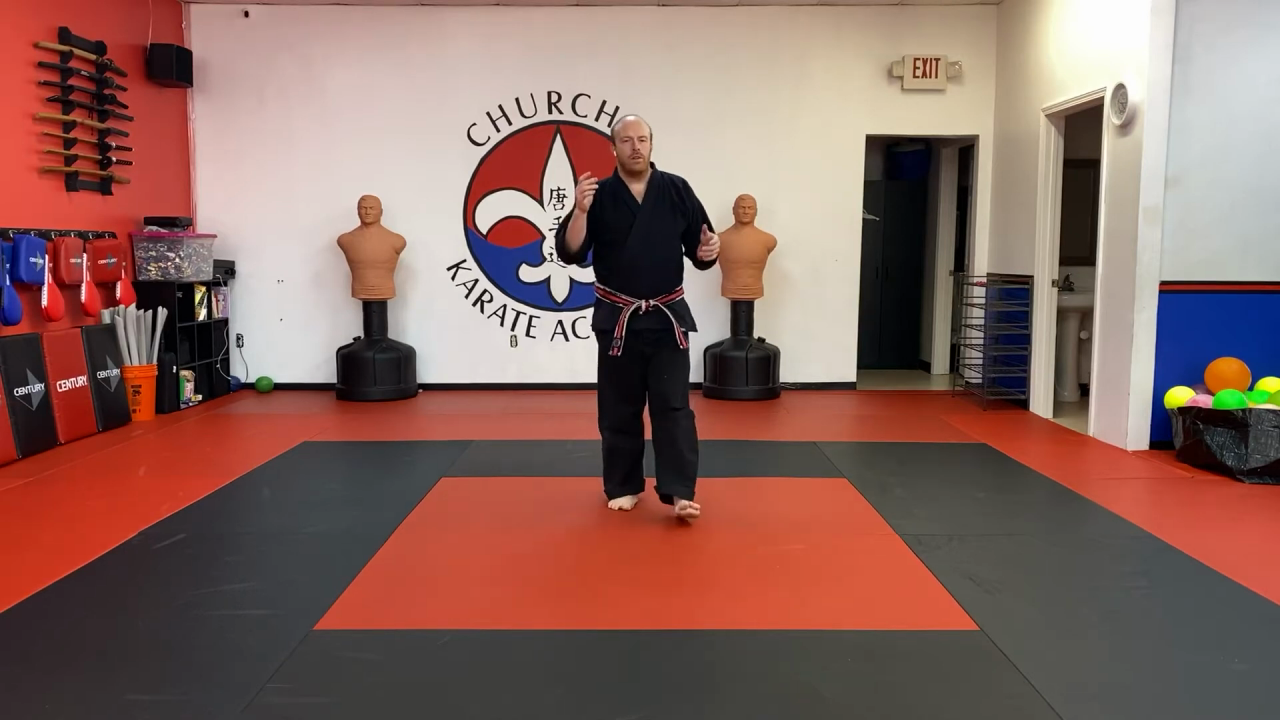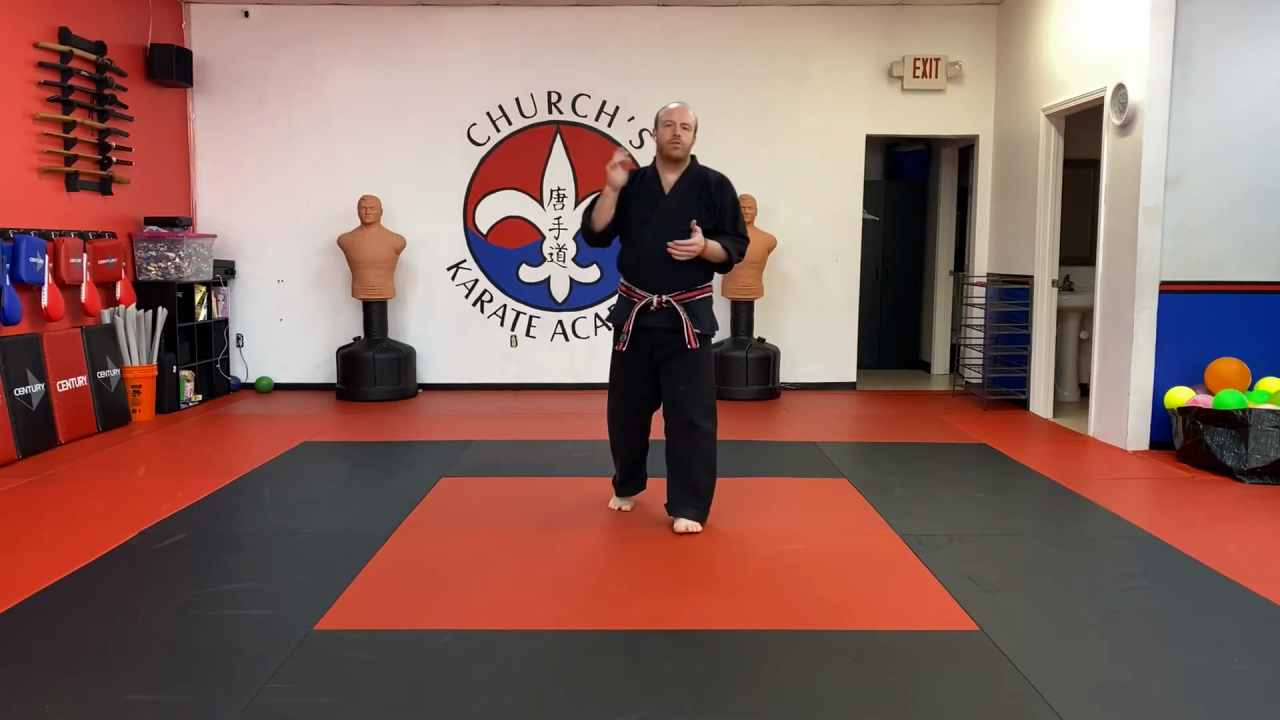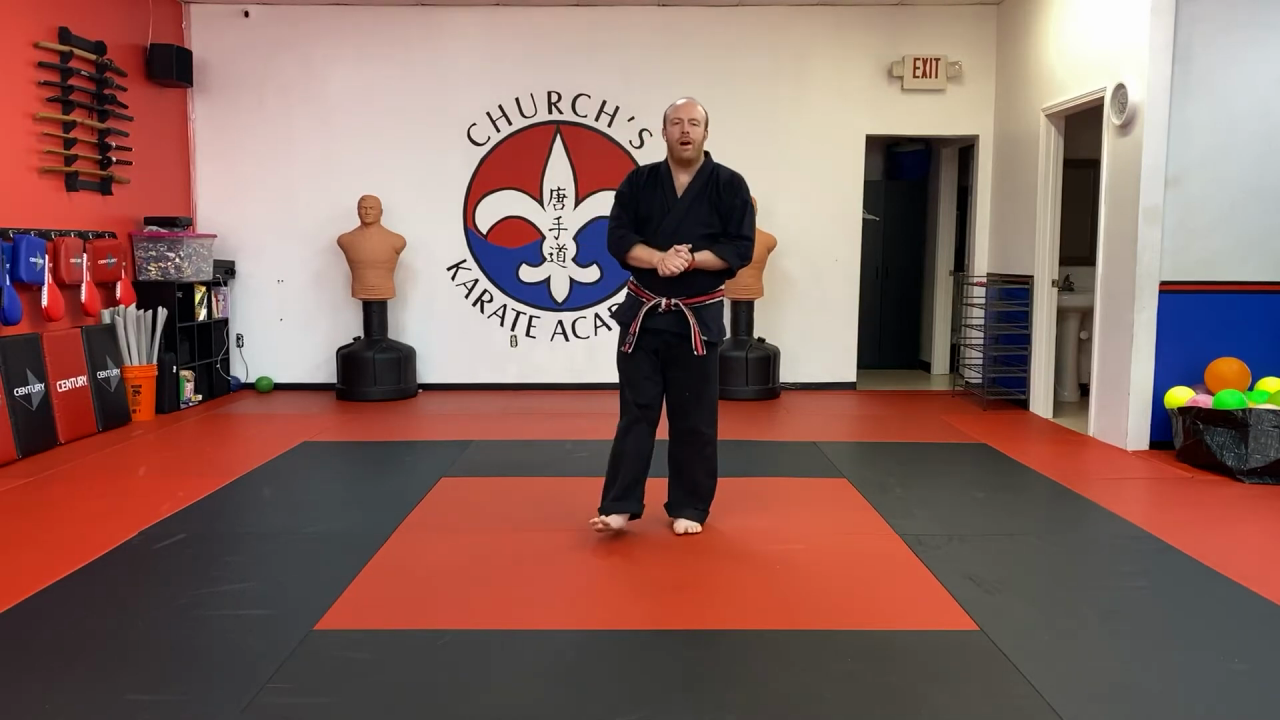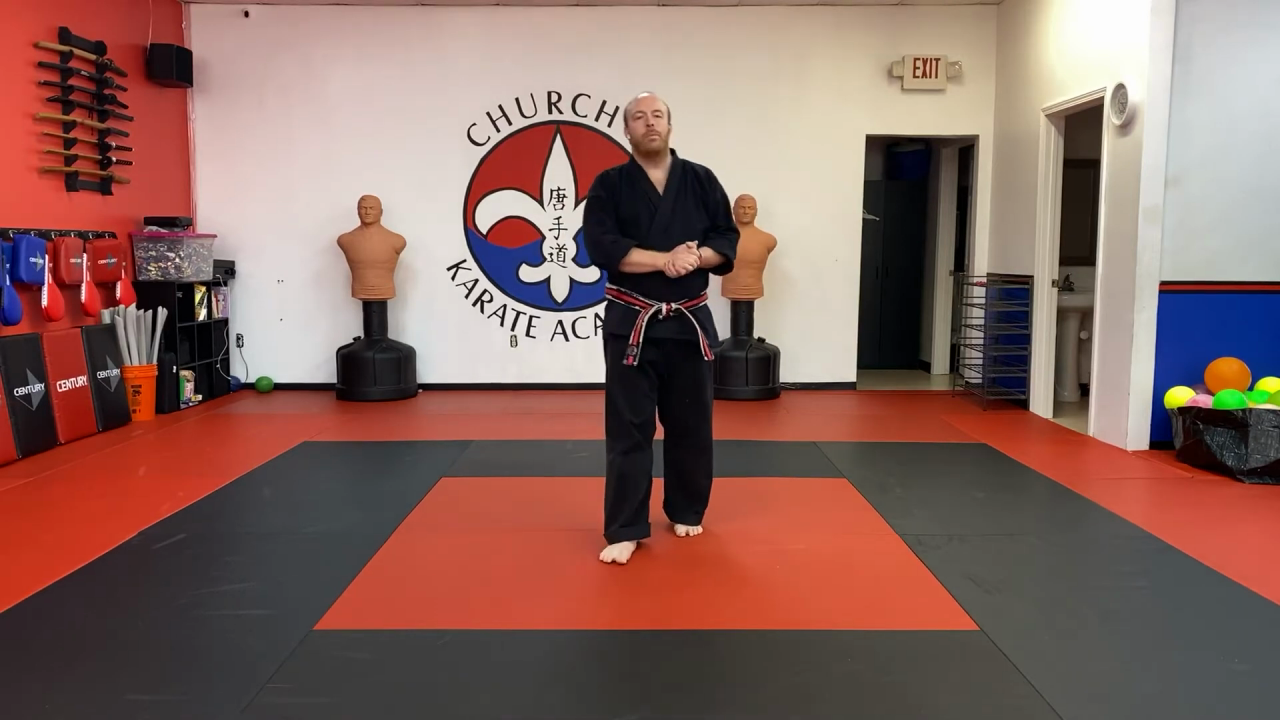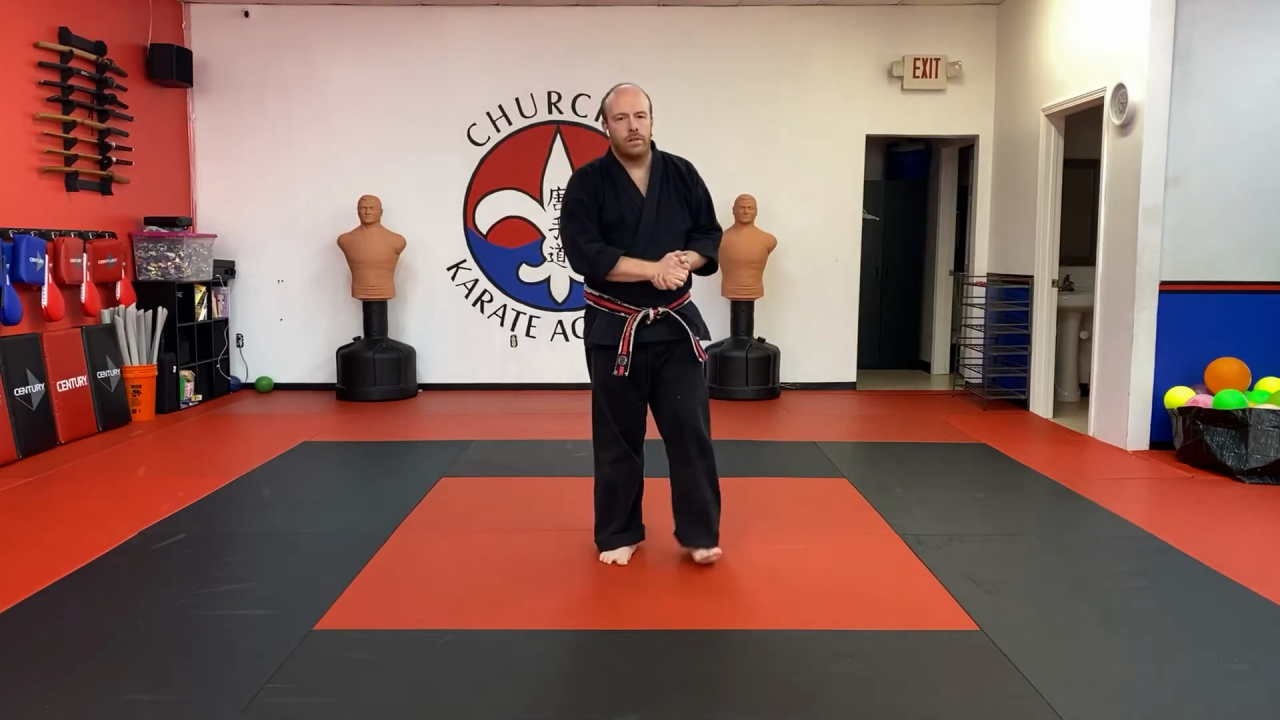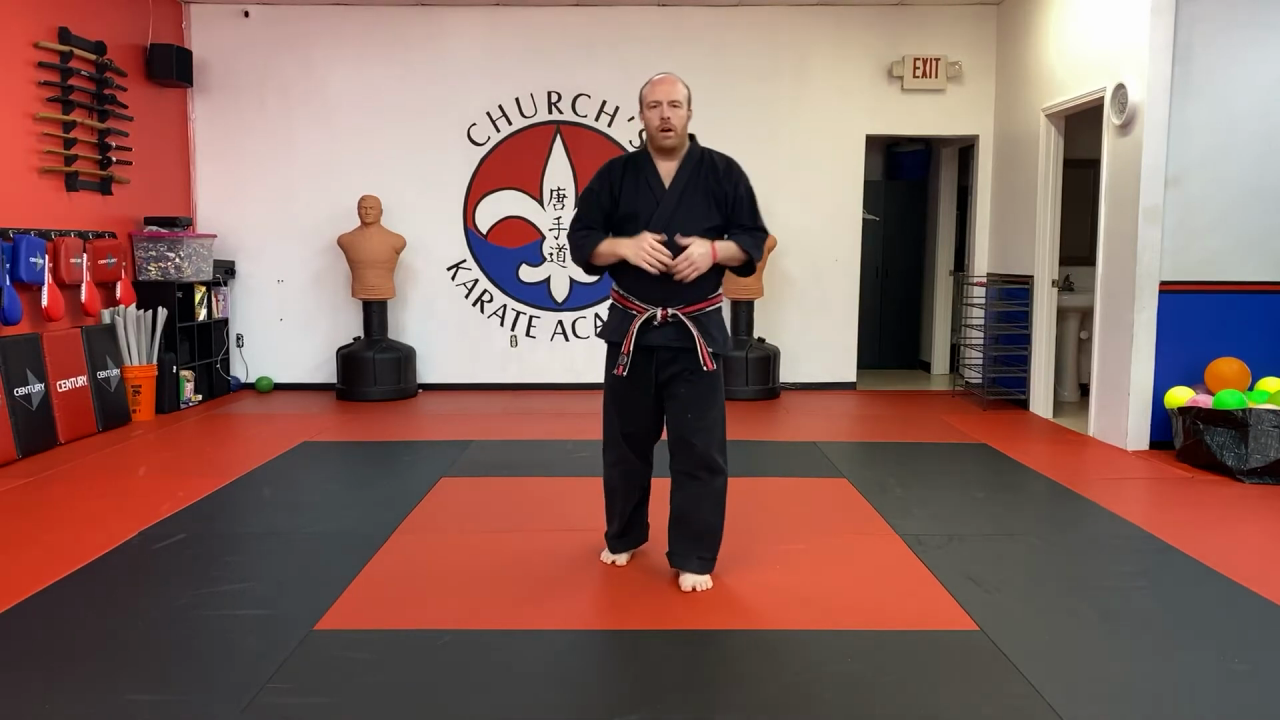
dt=0.5s
person 1, frame 1
left shoulder: (677, 191)
right shoulder: (599, 195)
left elbow: (697, 243)
right elbow: (571, 253)
left wrist: (708, 250)
right wrist: (580, 211)
left hip: (668, 316)
right hip: (617, 316)
left knee: (673, 404)
right knee: (619, 407)
left ankle: (679, 492)
right ankle: (623, 486)
person 1, frame 2
left shoulder: (714, 185)
right shoulder: (631, 183)
left elbow: (736, 244)
right elbow: (595, 235)
left wrist: (704, 247)
right wrist: (612, 190)
left hip: (688, 315)
right hip: (635, 312)
left knee: (691, 413)
right knee: (627, 408)
left ankle: (688, 506)
right ankle: (628, 484)
person 1, frame 3
left shoulder: (729, 185)
right shoulder: (638, 182)
left elbow: (740, 248)
right elbow: (618, 239)
left wrist: (690, 259)
right wrist: (660, 259)
left hip: (698, 317)
right hip: (643, 314)
left knee: (695, 419)
right knee: (636, 411)
left ankle: (688, 508)
right ankle: (619, 506)
person 1, frame 4
left shoulder: (701, 180)
right shoulder: (609, 185)
left elbow: (727, 241)
right elbow: (602, 247)
left wrist: (695, 257)
right wrist: (664, 259)
left hip: (688, 321)
right hip: (630, 322)
left knee: (690, 425)
right knee: (628, 428)
left ankle: (686, 511)
right ankle: (625, 529)
person 1, frame 5
left shoulder: (682, 174)
right shoulder: (587, 183)
left elbow: (709, 235)
right elbow: (585, 253)
left wrist: (684, 262)
right wrist: (653, 269)
left hip: (676, 324)
right hip: (614, 327)
left knee: (690, 430)
right knee: (617, 437)
left ankle: (700, 535)
right ankle: (619, 534)
person 1, frame 6
left shoulder: (722, 172)
right shoulder: (616, 173)
left elbow: (753, 238)
right elbow: (581, 238)
left wrist: (713, 250)
right wrist: (624, 246)
left hip: (695, 330)
right hip: (632, 328)
left knee: (699, 447)
right knee: (626, 439)
left ankle: (693, 557)
right ankle: (624, 535)
